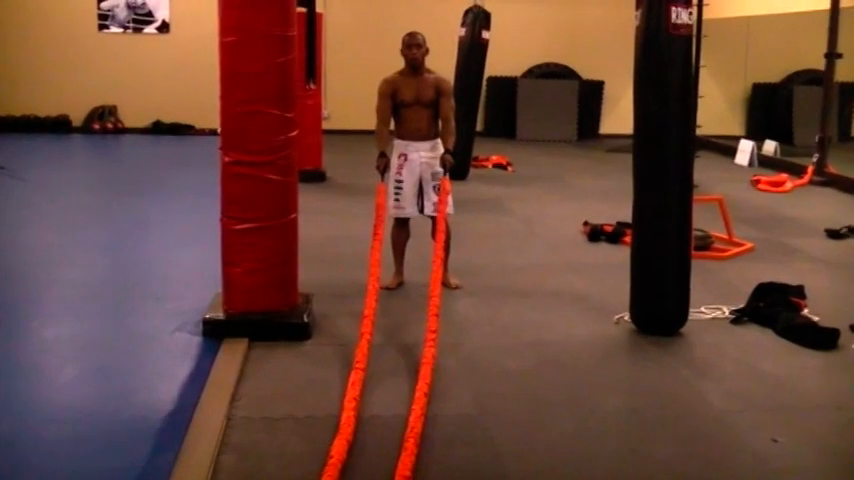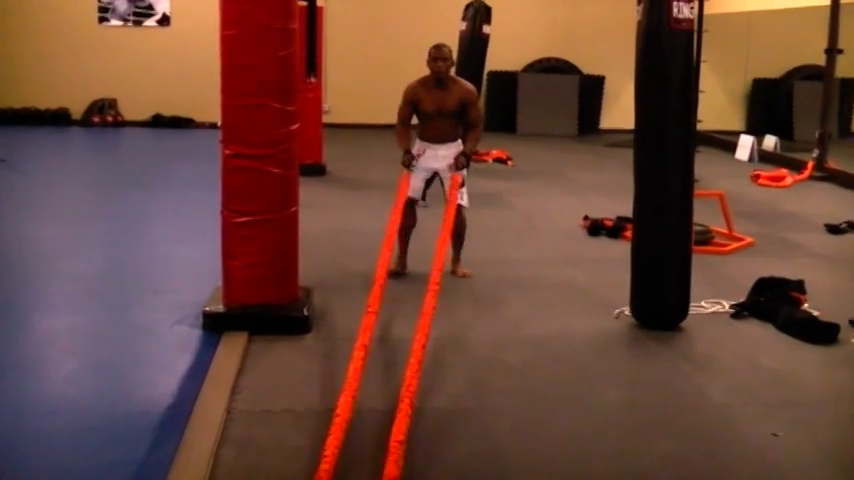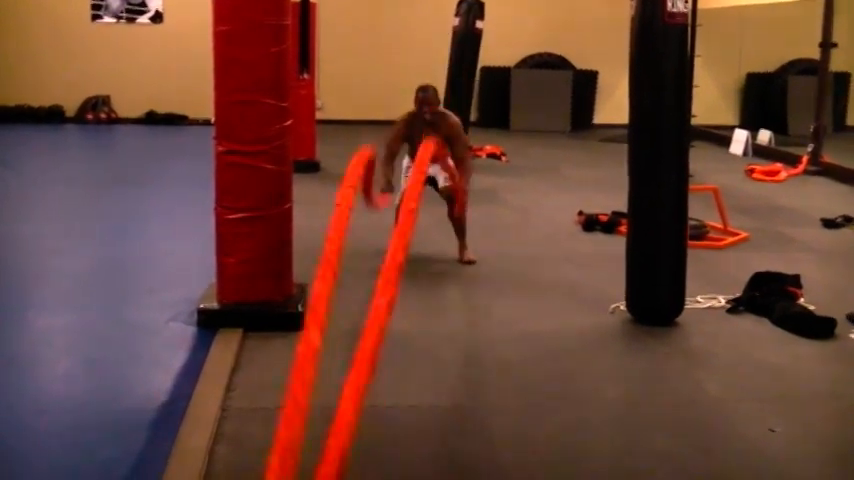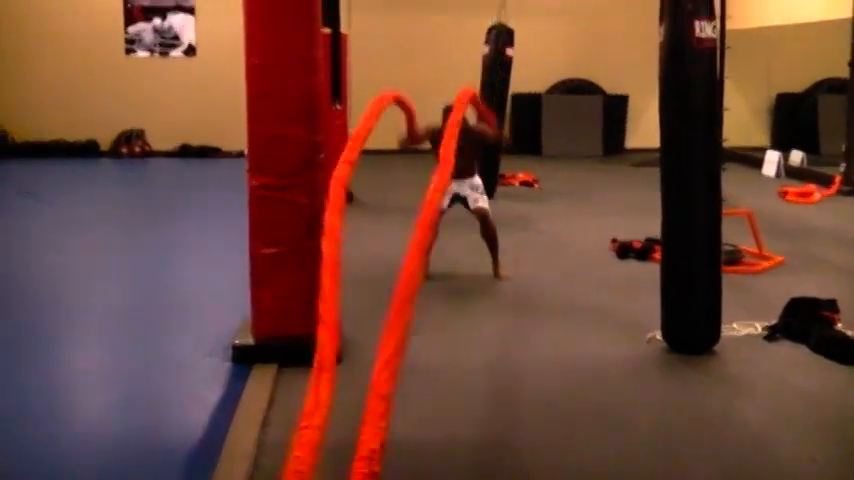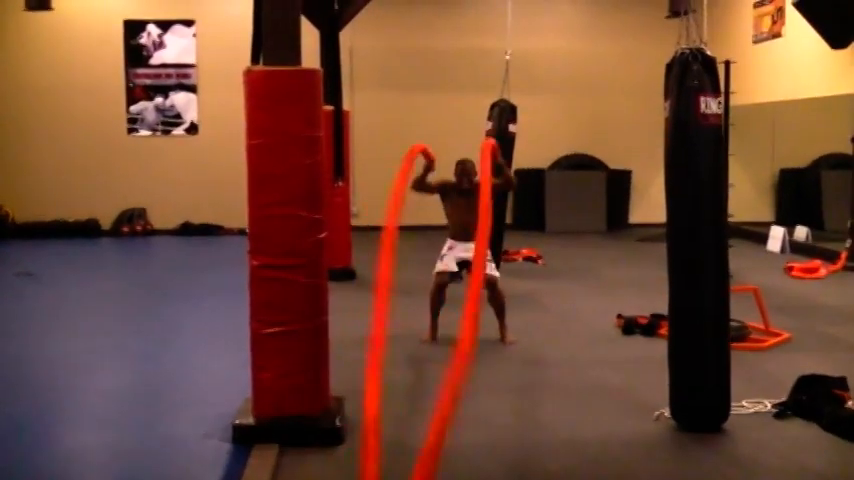
dt=0.7s
person 1, frame 1
left shoulder: (440, 83)
right shoulder: (390, 84)
left elbow: (448, 120)
right elbow: (383, 122)
left wrist: (448, 150)
right wrist: (382, 153)
left hip: (433, 151)
right hip: (403, 151)
left knee: (440, 215)
right knee: (401, 216)
left ankle: (444, 271)
right ankle: (398, 272)
person 1, frame 2
left shoulder: (466, 91)
right shoulder: (414, 90)
left elbow: (476, 126)
right elbow: (403, 124)
left wrist: (466, 153)
right wrist: (406, 150)
left hip: (452, 150)
right hip: (423, 149)
left knee: (457, 207)
right knee: (408, 201)
left ankle: (456, 261)
right ankle: (401, 259)
person 1, frame 3
left shoulder: (451, 123)
right shoulder: (405, 123)
left elbow: (463, 159)
right elbow: (389, 156)
left wrist: (464, 185)
right wrist: (387, 181)
left hip: (442, 165)
right hip: (415, 164)
left knee: (453, 196)
left ankle: (463, 248)
person 1, frame 4
left shoulder: (475, 131)
right shoulder: (434, 133)
left elbow: (501, 140)
right elbow: (405, 143)
left wrist: (496, 133)
right wrist: (412, 136)
left hip: (469, 181)
left knee: (485, 216)
left ankle: (496, 264)
person 1, frame 5
left shoulder: (483, 188)
right shoulder: (446, 187)
left elbow: (510, 185)
right elbow: (418, 186)
left wrist: (501, 166)
right wrist: (426, 170)
right hip: (453, 245)
left knee: (492, 282)
right knee: (440, 281)
left ankle: (504, 330)
right ankle: (433, 328)
